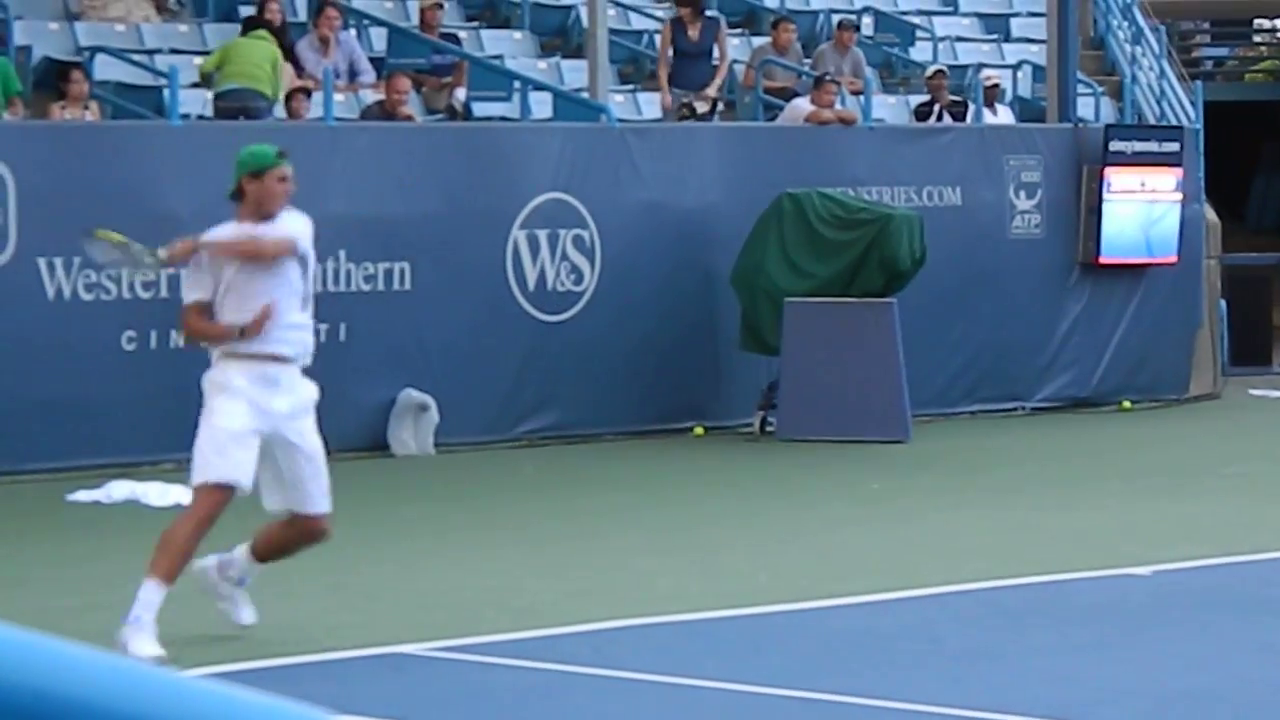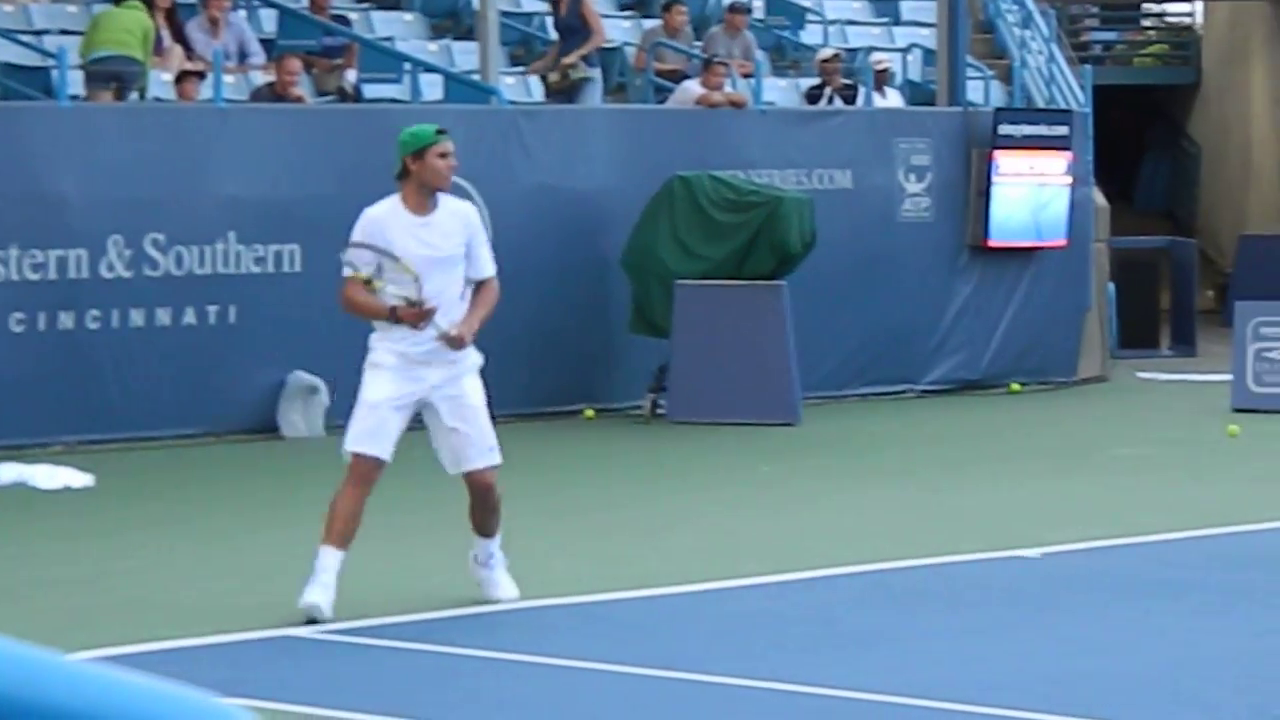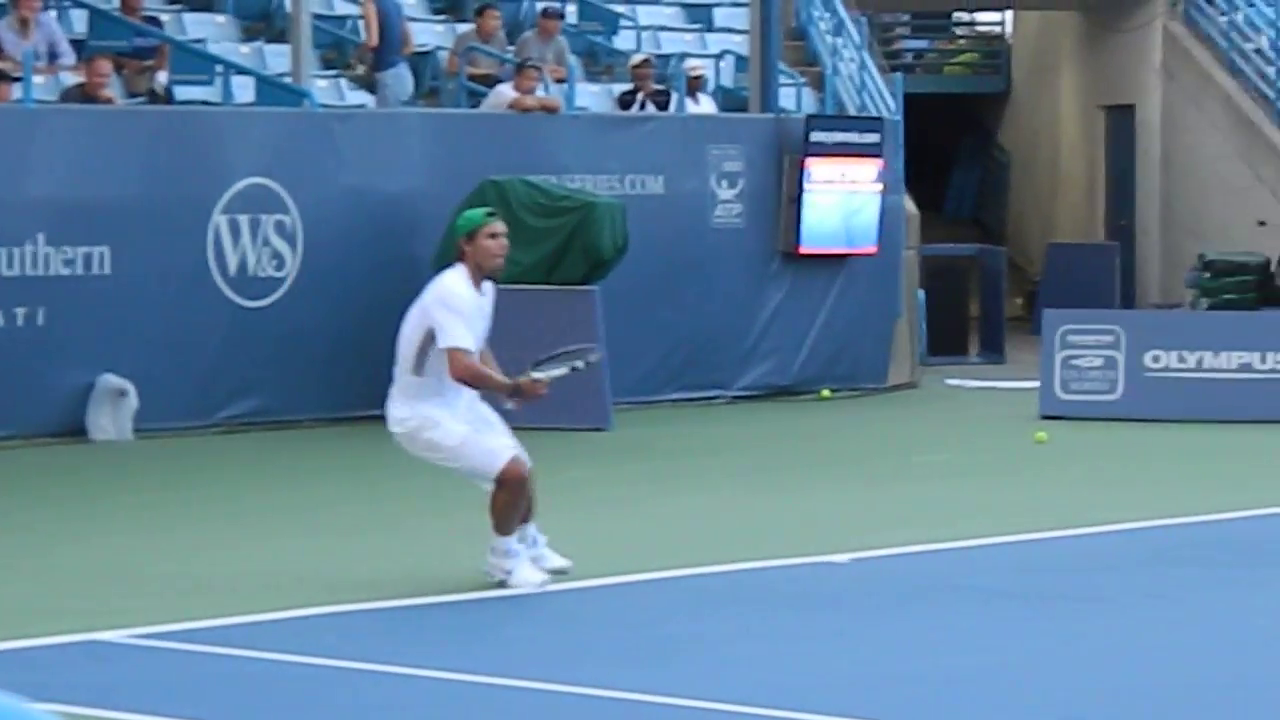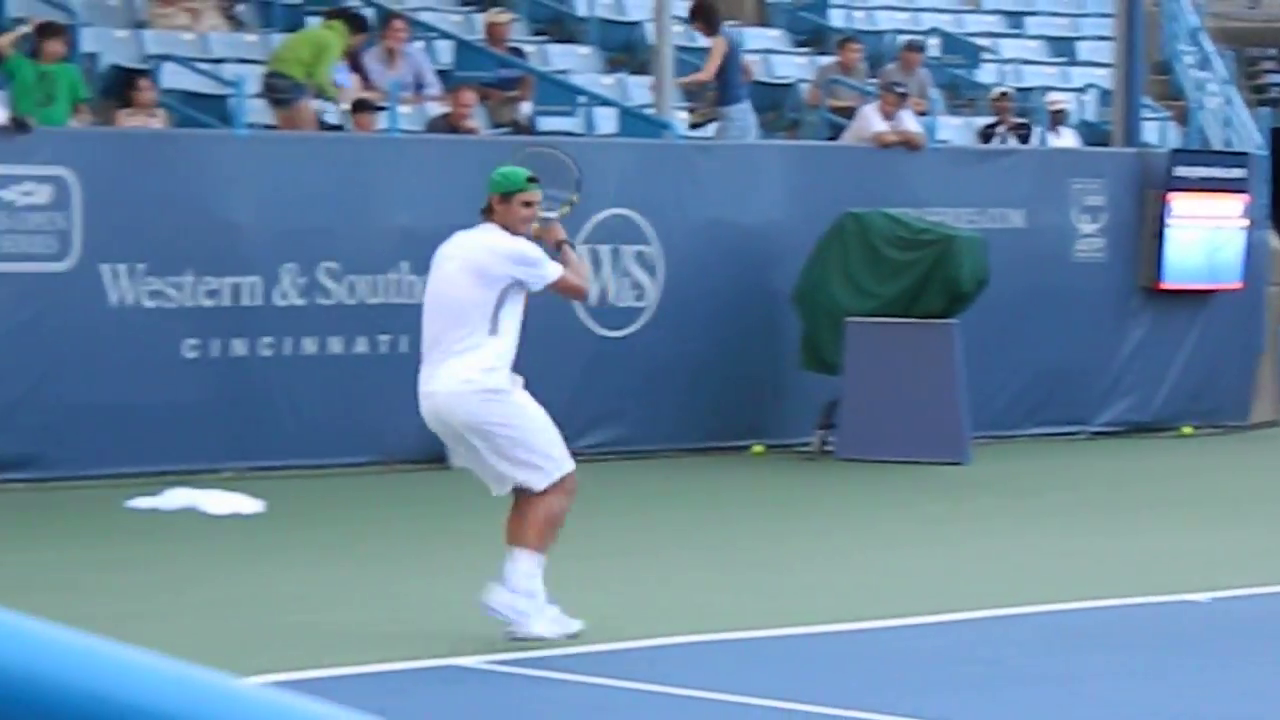
dt=0.7s
person 1, frame 1
left shoulder: (293, 224)
right shoulder: (211, 246)
left elbow: (270, 251)
right elbow: (193, 325)
left wrist: (199, 247)
right wrist: (236, 330)
left hip: (290, 392)
right hip: (235, 385)
left knee: (313, 527)
right knee: (213, 498)
left ankle: (231, 570)
right ankle: (142, 617)
person 1, frame 2
left shoulder: (465, 214)
right shoulder: (376, 220)
left elbow: (487, 286)
right elbow: (350, 295)
left wrist: (469, 325)
right wrist: (395, 314)
left hip: (455, 366)
right hip: (392, 364)
left knee: (483, 480)
right knee: (364, 466)
left ankle: (488, 560)
right ankle: (324, 579)
person 1, frame 3
left shoulder: (484, 288)
right shoulder: (453, 292)
right elbow: (461, 368)
left wrist: (508, 384)
right wrist: (515, 387)
left hip: (455, 405)
right hip: (419, 416)
left knee: (519, 471)
right knee: (514, 472)
left ankle: (528, 542)
right ankle: (505, 556)
person 1, frame 4
left shoulder: (455, 247)
right shoulder: (511, 251)
right elbow: (580, 287)
right wrist: (564, 245)
left hip: (437, 395)
right hip: (481, 391)
left knee: (528, 489)
right knee: (559, 486)
left ankle: (524, 599)
right ankle: (518, 596)
